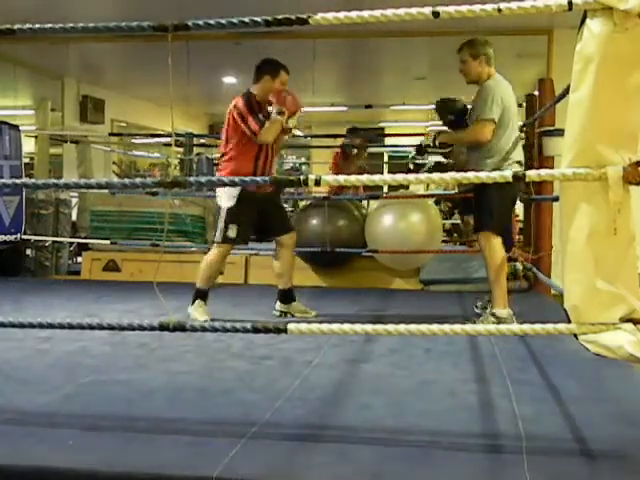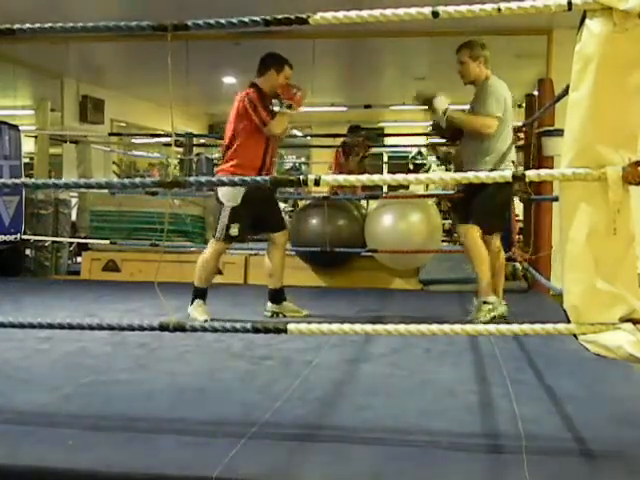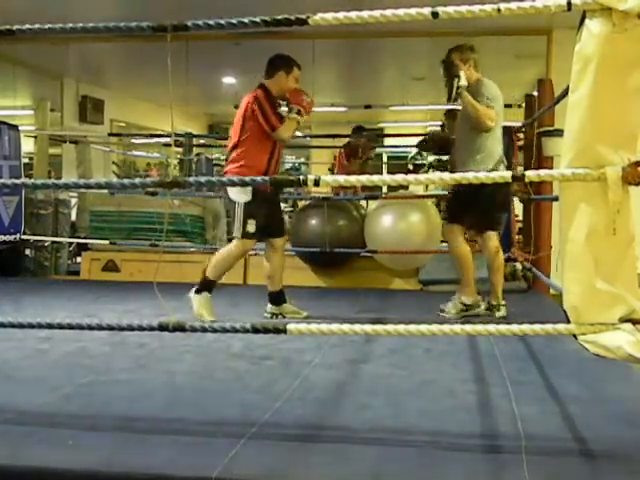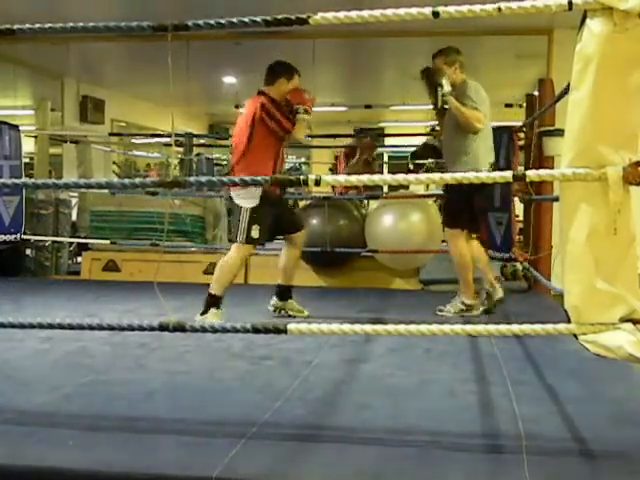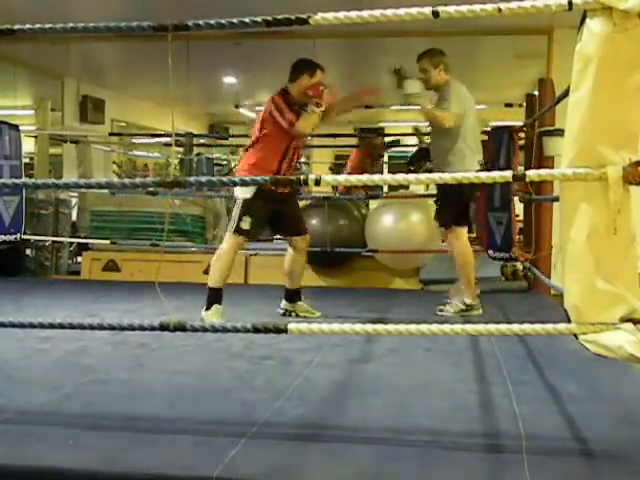
dt=0.2s
person 1, frame 1
left shoulder: (491, 88)
right shoulder: (496, 87)
left elbow: (482, 133)
left wrist: (446, 137)
right wrist: (456, 136)
left hip: (496, 174)
right hip: (499, 174)
left knee: (488, 237)
right knee: (494, 238)
left ankle: (500, 310)
right ankle: (497, 301)
person 1, frame 2
left shoulder: (493, 88)
right shoulder: (484, 90)
left elbow: (487, 126)
left wrist: (450, 113)
right wrist: (459, 153)
left hip: (491, 174)
right hip: (485, 174)
left knee: (467, 228)
right knee: (491, 237)
left ankle: (489, 297)
right ankle: (496, 300)
person 1, frame 3
left shoulder: (485, 88)
right shoulder: (472, 92)
left elbow: (488, 121)
left wrist: (462, 93)
left hip: (481, 173)
right hip: (476, 173)
left knee: (453, 230)
right knee: (488, 236)
left ankle: (468, 297)
right ankle: (497, 301)
person 1, frame 4
left shoulder: (470, 90)
right shoulder: (460, 93)
left elbow: (476, 122)
left wrist: (448, 98)
left hip: (467, 173)
right hip: (463, 173)
left knee: (455, 235)
right knee: (468, 236)
left ankle: (469, 298)
right ankle: (491, 286)
person 1, frame 5
left shoulder: (453, 91)
right shoulder: (447, 93)
left elbow: (445, 121)
left wrist: (416, 97)
right wrist: (428, 153)
left hip: (457, 173)
right hip: (453, 172)
left knee: (455, 232)
right knee: (453, 231)
left ankle: (469, 298)
right ankle: (467, 284)
person 2, frame 1
left shoulder: (263, 109)
right shoulder: (242, 105)
left elbow: (273, 149)
right elbow: (264, 138)
left wrist: (285, 124)
right wrist: (281, 113)
left hip: (263, 189)
right hip: (238, 188)
left knee: (287, 239)
right knee: (223, 246)
left ankle: (285, 301)
right ankle: (198, 302)
person 2, frame 2
left shoulder: (261, 100)
right shoulder: (251, 97)
left elbow: (272, 137)
right elbow: (274, 129)
left wrist: (286, 109)
right wrist: (289, 105)
left hip: (259, 184)
right hip: (238, 182)
left knee: (279, 238)
right knee: (221, 243)
left ankle: (276, 302)
right ankle: (197, 301)
person 2, frame 3
left shoulder: (268, 101)
right shoulder: (260, 98)
left elbow: (278, 137)
right elbow: (282, 135)
left wrist: (296, 113)
right wrist: (298, 110)
left hip: (264, 184)
left knee: (277, 242)
right knee: (244, 242)
left ankle: (276, 303)
right ankle: (202, 291)
person 2, frame 4
left shoulder: (268, 106)
right shoulder: (264, 105)
left elbow: (284, 137)
right elbow: (297, 135)
left wrist: (296, 110)
right wrist: (303, 109)
left hip: (270, 189)
right hip: (252, 188)
left knee: (297, 237)
right knee: (242, 248)
left ankle: (283, 299)
right ankle: (209, 309)
person 2, frame 5
left shoulder: (301, 104)
right shoulder: (280, 100)
left elbow: (326, 112)
right elbow: (301, 129)
left wrist: (359, 97)
right wrist: (317, 103)
left hip: (281, 187)
right hip: (254, 182)
left knee: (300, 241)
right knee: (234, 240)
left ankle: (291, 301)
right ankle: (212, 305)
